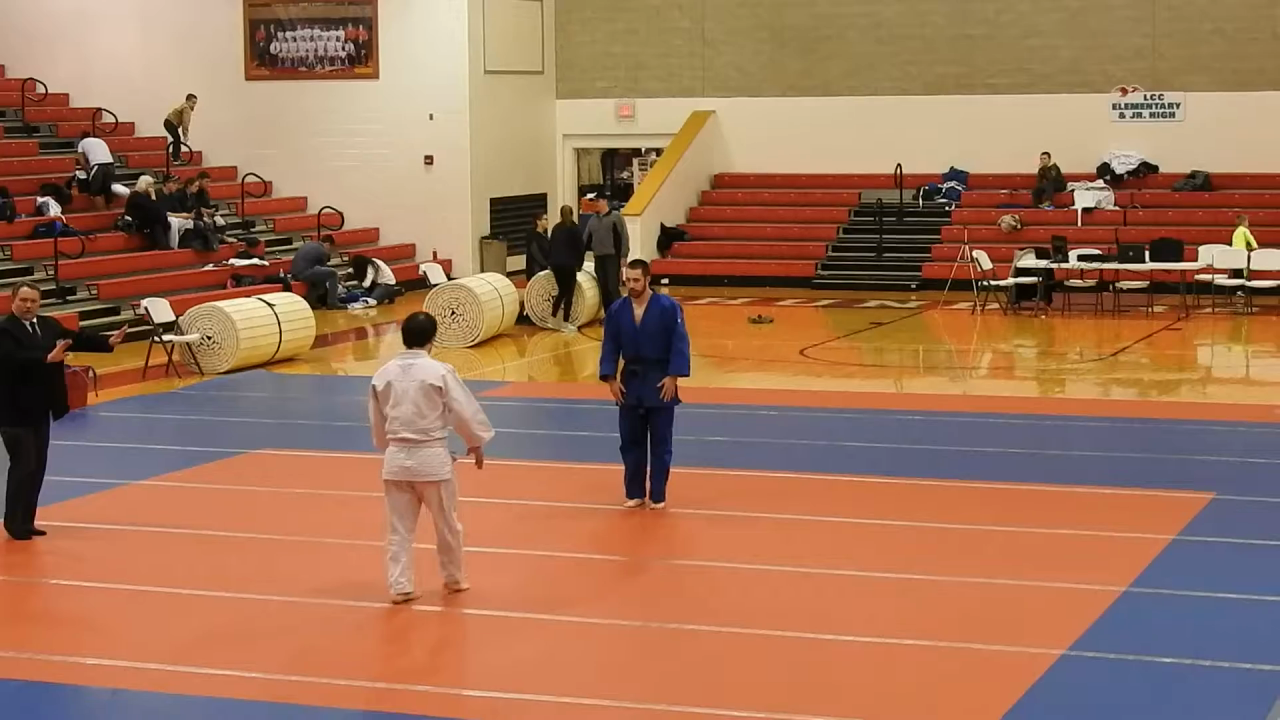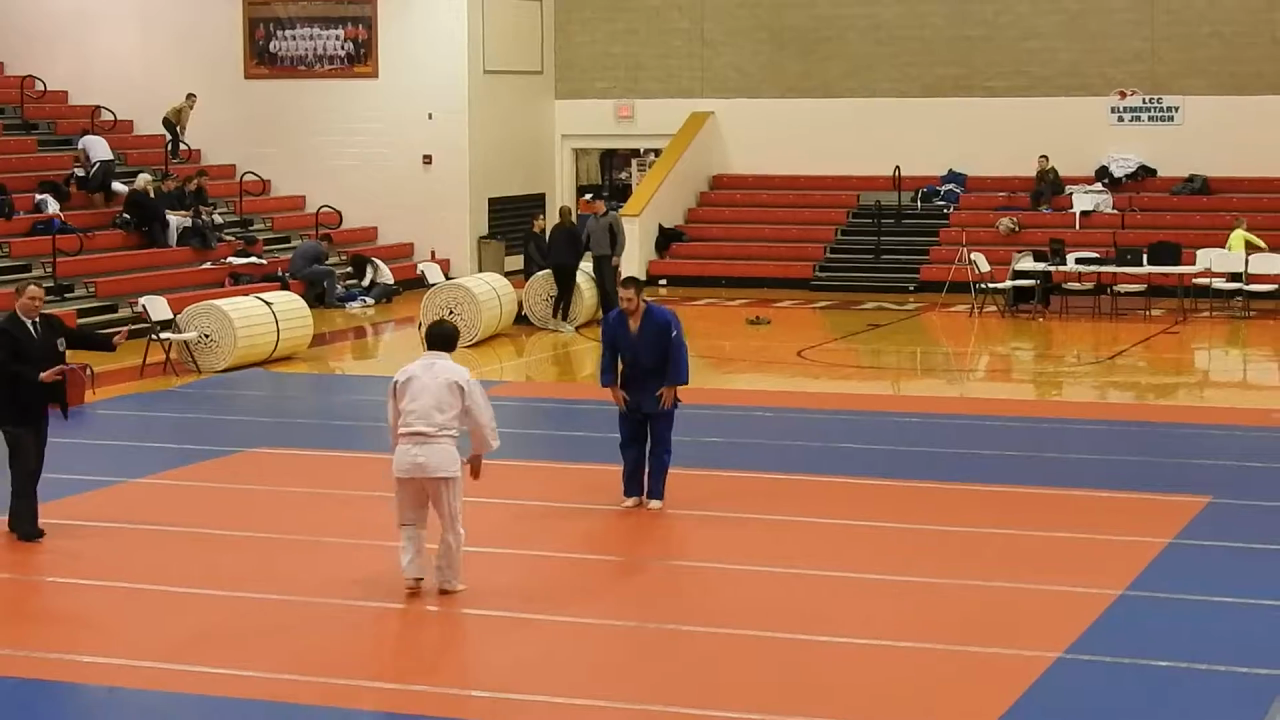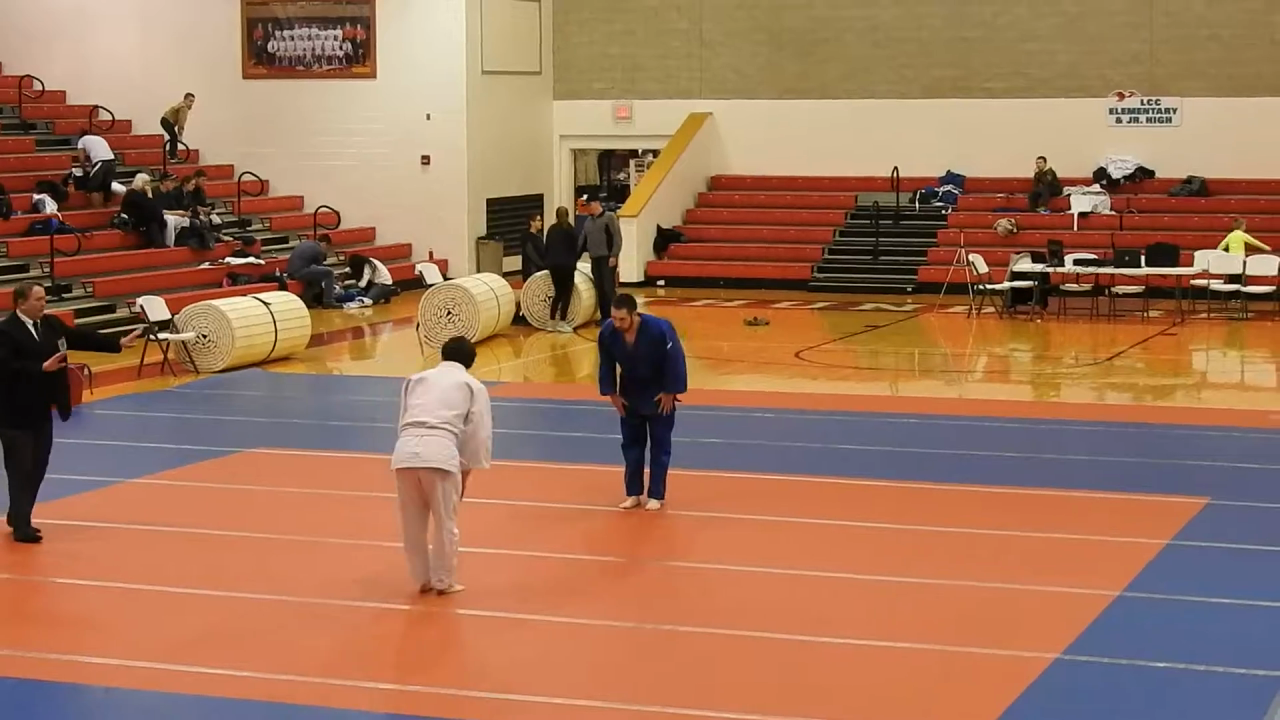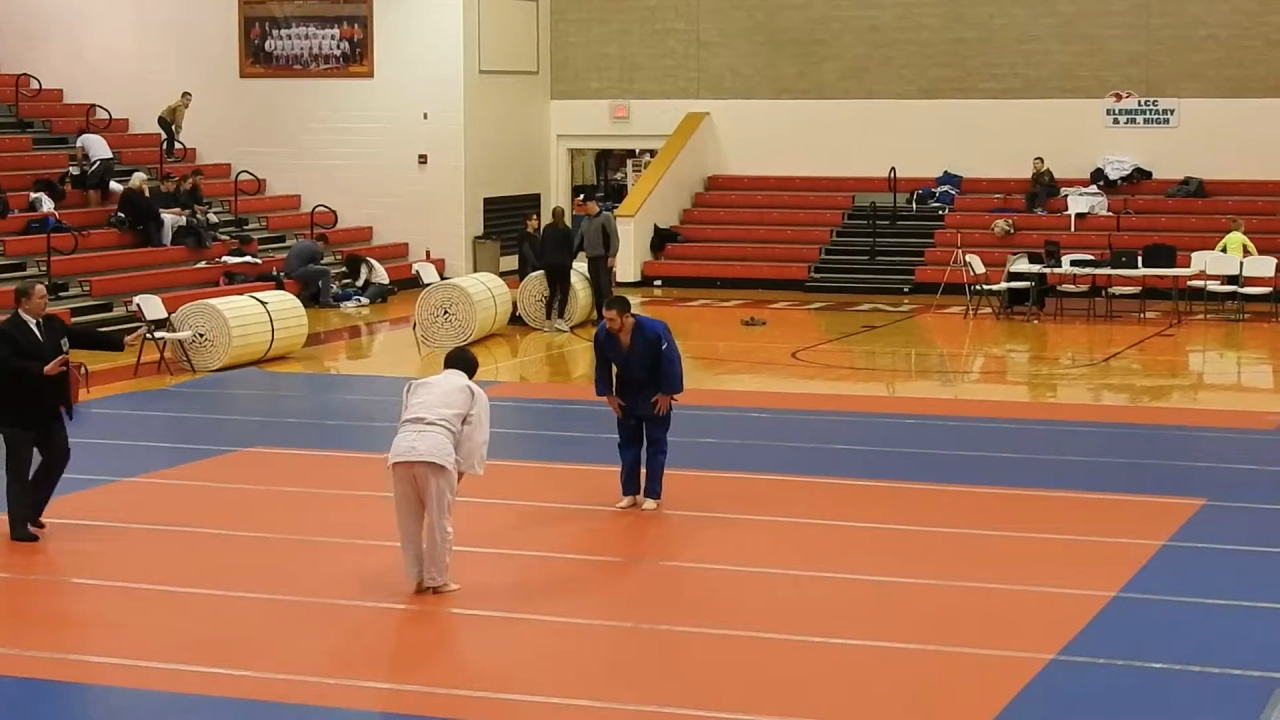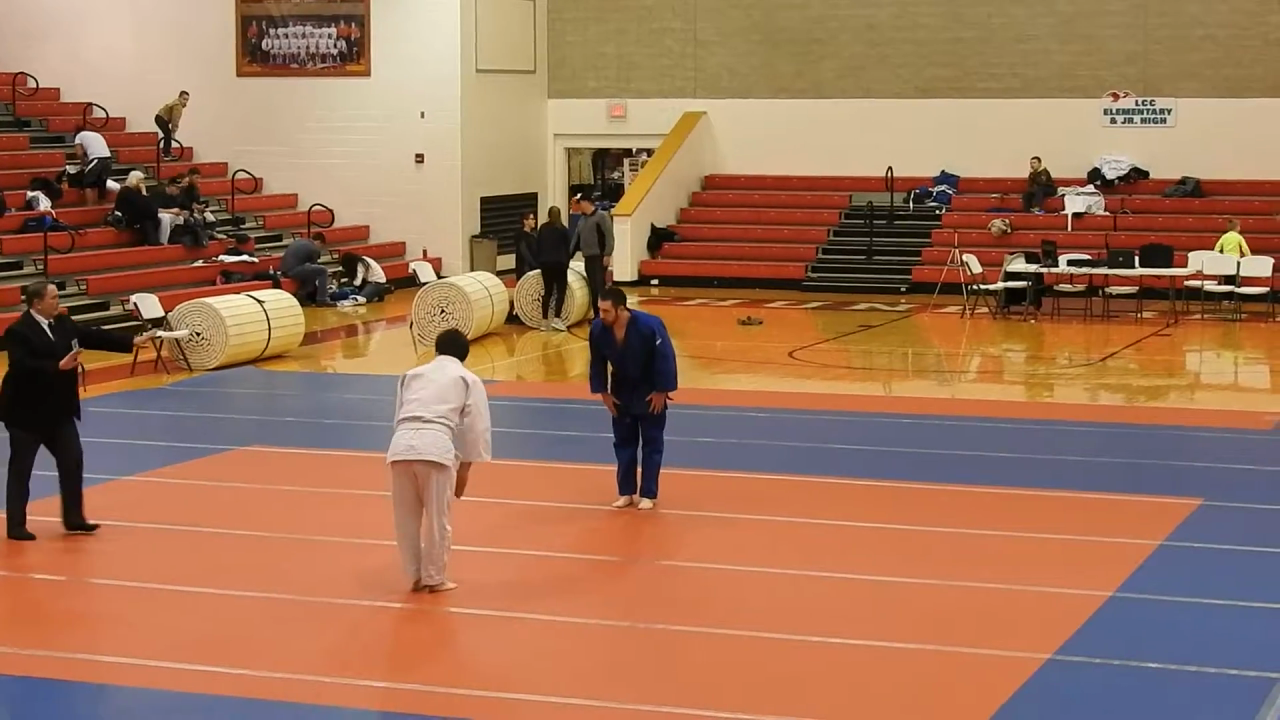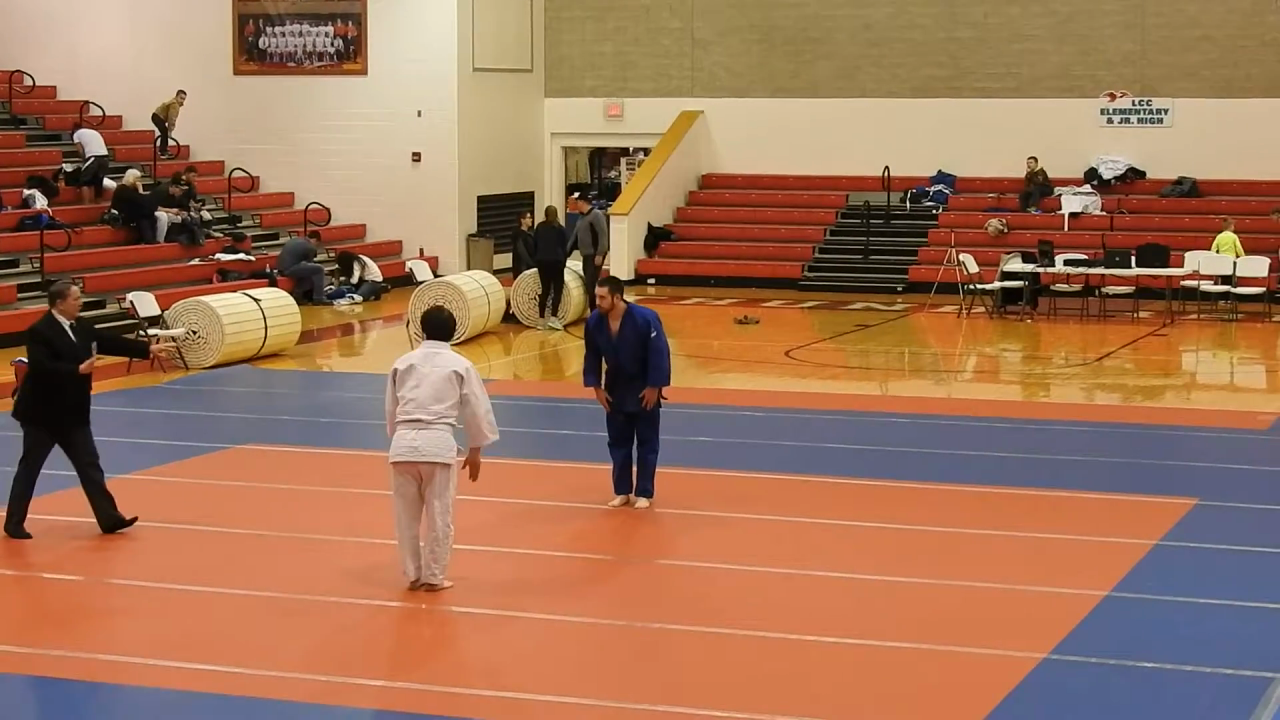
dt=0.2s
person 1, frame 1
left shoulder: (383, 374)
right shoulder: (440, 372)
left elbow: (377, 423)
right elbow: (464, 412)
right wrist: (477, 444)
left hip: (396, 459)
right hip: (432, 457)
left knee: (399, 528)
right knee: (446, 524)
left ankle: (400, 586)
right ankle: (453, 578)
person 1, frame 2
left shoulder: (404, 374)
right shoulder: (460, 375)
left elbow: (393, 421)
right elbow: (480, 418)
right wrist: (478, 454)
left hip: (406, 455)
right hip: (441, 455)
left knee: (409, 521)
right knee: (450, 524)
left ankle: (412, 574)
right ankle: (448, 581)
person 1, frame 3
left shoulder: (416, 379)
right shoulder: (473, 386)
right elbow: (478, 433)
right wrist: (466, 471)
left hip: (405, 449)
right hip: (440, 451)
left knee: (413, 523)
right knee: (445, 523)
left ankle: (424, 579)
right ankle: (443, 581)
person 1, frame 4
left shoulder: (418, 383)
right shoulder: (475, 392)
right elbow: (474, 439)
right wrist: (458, 477)
left hip: (402, 447)
right hip: (436, 449)
left knee: (408, 521)
right knee: (439, 521)
left ankle: (419, 578)
right ankle: (437, 580)
person 1, frame 5
left shoulder: (412, 374)
right shoulder: (469, 379)
right elbow: (476, 427)
right wrist: (465, 468)
left hip: (401, 444)
right hip: (436, 446)
left knee: (406, 518)
right knee: (438, 518)
left ankle: (416, 576)
right ankle: (434, 578)
person 1, frame 6
left shoulder: (402, 363)
right shoulder: (461, 365)
left elbow: (391, 409)
right elbow: (477, 411)
right wrist: (475, 451)
left hip: (403, 442)
right hip: (438, 444)
left knee: (406, 515)
right knee: (439, 515)
left ankle: (414, 574)
right ankle: (434, 577)
person 2, frame 1
left shoulder: (49, 325)
left elbow: (77, 339)
left wrist: (108, 342)
right wrist: (48, 359)
left hip: (39, 411)
left knee: (37, 467)
right knee: (23, 466)
left ankle: (25, 521)
person 2, frame 2
left shoulder: (51, 323)
left elbow: (78, 337)
left wrist: (111, 342)
right wrist: (39, 377)
left hip: (38, 409)
left knee: (34, 466)
right knee: (24, 466)
right ankle: (24, 525)
person 2, frame 3
left shoulder: (51, 324)
left elbow: (80, 338)
left wrist: (118, 343)
right wrist: (42, 368)
left hip: (41, 410)
left knee: (38, 465)
right ankle: (21, 526)
person 2, frame 4
left shoulder: (53, 323)
left elbow: (82, 337)
left wrist: (122, 342)
right wrist: (43, 371)
left hip: (47, 409)
left knee: (59, 457)
left ankle: (31, 511)
person 2, frame 5
left shoulder: (63, 323)
left elbow: (93, 337)
right elbow: (23, 365)
left wrist: (131, 342)
right wrist: (58, 366)
left hip: (57, 410)
right hip: (26, 412)
left knee: (72, 459)
left ankle: (73, 517)
person 2, frame 6
left shoulder: (81, 327)
right shoulder: (40, 332)
left elbow: (110, 342)
right elbow: (42, 367)
left wrist: (148, 348)
right wrist: (77, 370)
left hip: (72, 412)
right hip: (43, 413)
left knee: (88, 463)
right knee: (30, 467)
left ankle: (109, 517)
right ankle: (14, 523)
person 3, frame 1
left shoulder: (668, 307)
right shoulder: (617, 310)
left elbow: (679, 344)
right elbow: (610, 347)
left wrist: (672, 377)
right wrist: (611, 379)
left hip: (659, 383)
right hip: (630, 381)
left knee: (661, 442)
right knee: (630, 441)
left ankle: (658, 496)
right ankle: (635, 493)
person 3, frame 2
left shoulder: (664, 318)
right shoulder: (612, 320)
left elbow: (678, 353)
right elbow: (609, 355)
left wrist: (671, 386)
right wrist: (613, 387)
left hip: (658, 387)
right hip: (630, 386)
left knee: (660, 443)
right knee: (630, 441)
left ankle: (656, 494)
right ankle: (633, 492)
person 3, frame 3
left shoulder: (659, 329)
right shoulder: (607, 332)
left elbow: (675, 362)
right elbow: (606, 365)
left wrist: (670, 392)
right wrist: (612, 394)
left hip: (658, 391)
right hip: (630, 390)
left knee: (660, 443)
right knee: (631, 441)
left ankle: (656, 494)
right ankle: (633, 492)
person 3, frame 4
left shoulder: (654, 330)
right shoulder: (602, 334)
left elbow: (671, 362)
right elbow: (602, 366)
left wrist: (666, 393)
right wrist: (609, 395)
left hip: (655, 392)
right hip: (626, 392)
left knee: (656, 442)
right knee: (628, 441)
left ankle: (652, 494)
right ankle: (629, 492)
person 3, frame 5
left shoulder: (649, 326)
right shoulder: (597, 329)
left elbow: (665, 359)
right elbow: (597, 363)
left wrist: (661, 391)
right wrist: (604, 393)
left hip: (649, 391)
right hip: (621, 390)
left knee: (651, 442)
right knee: (623, 441)
left ankle: (648, 494)
right ankle: (626, 492)
person 3, frame 6
left shoulder: (645, 319)
right shoulder: (594, 321)
left elbow: (659, 354)
right elbow: (592, 356)
left wrist: (654, 387)
right wrist: (597, 387)
left hip: (643, 388)
right hip: (615, 387)
left knee: (646, 441)
right knee: (618, 441)
left ankle: (643, 493)
right ankle: (622, 491)
